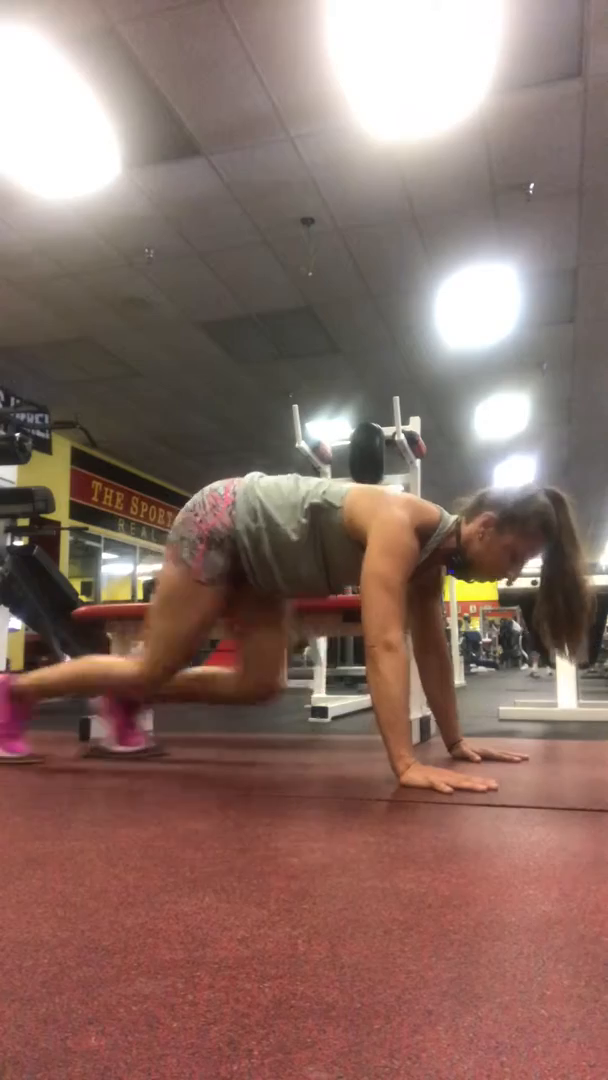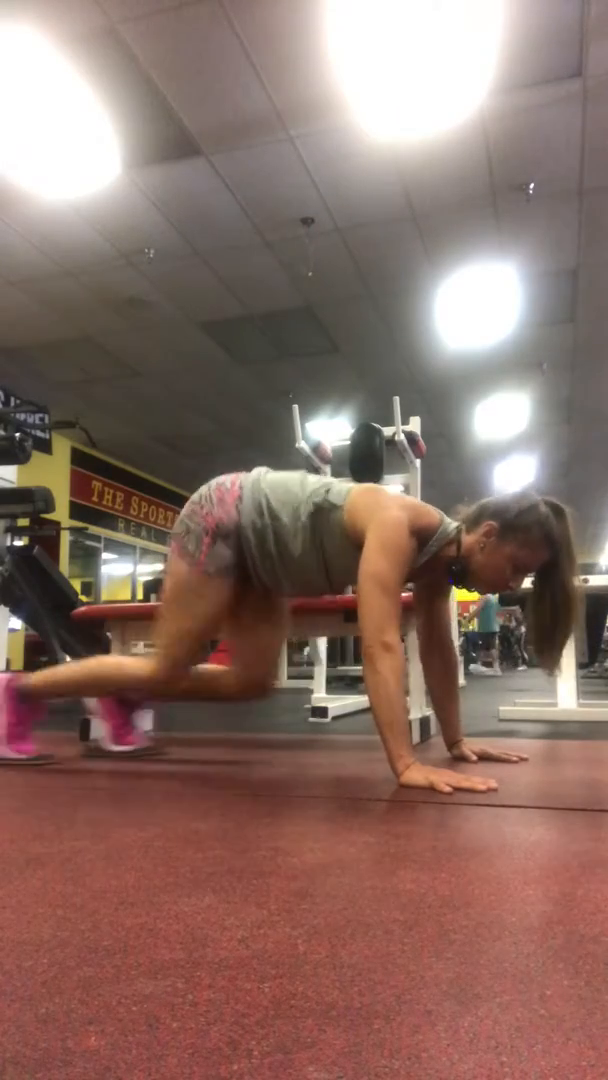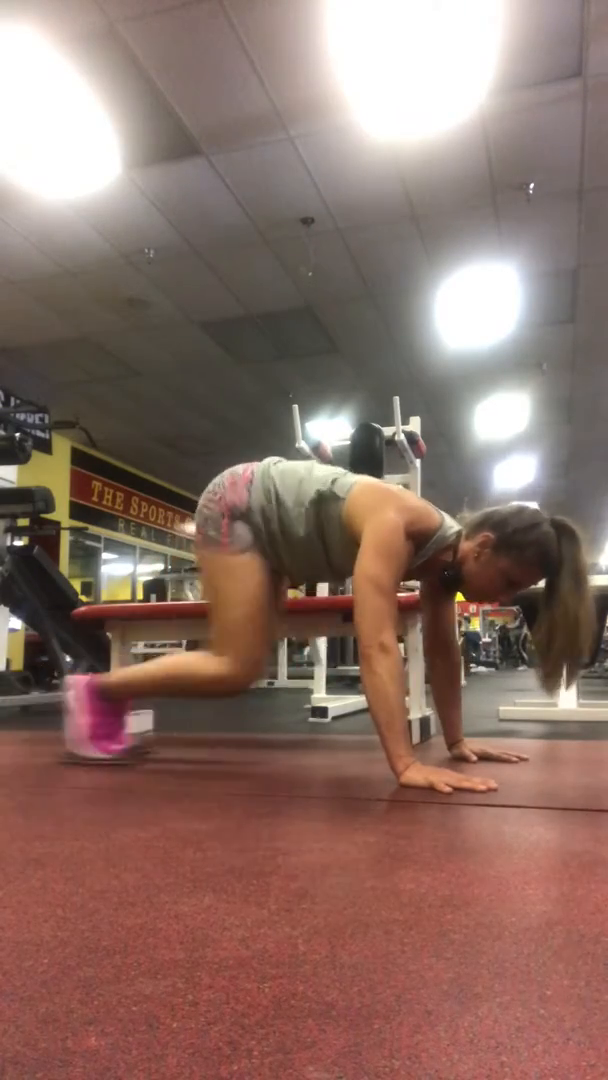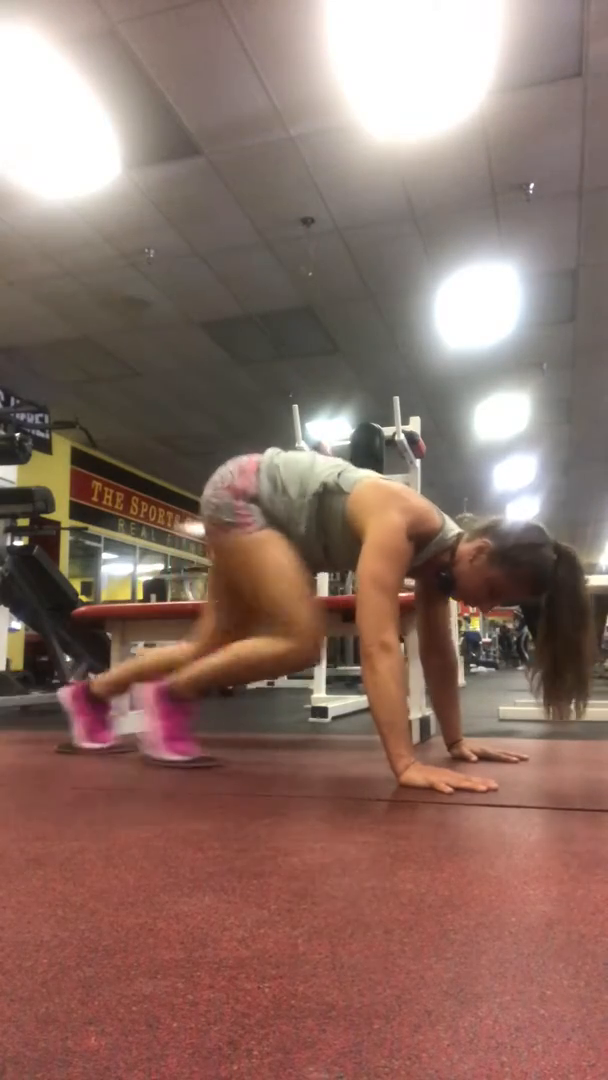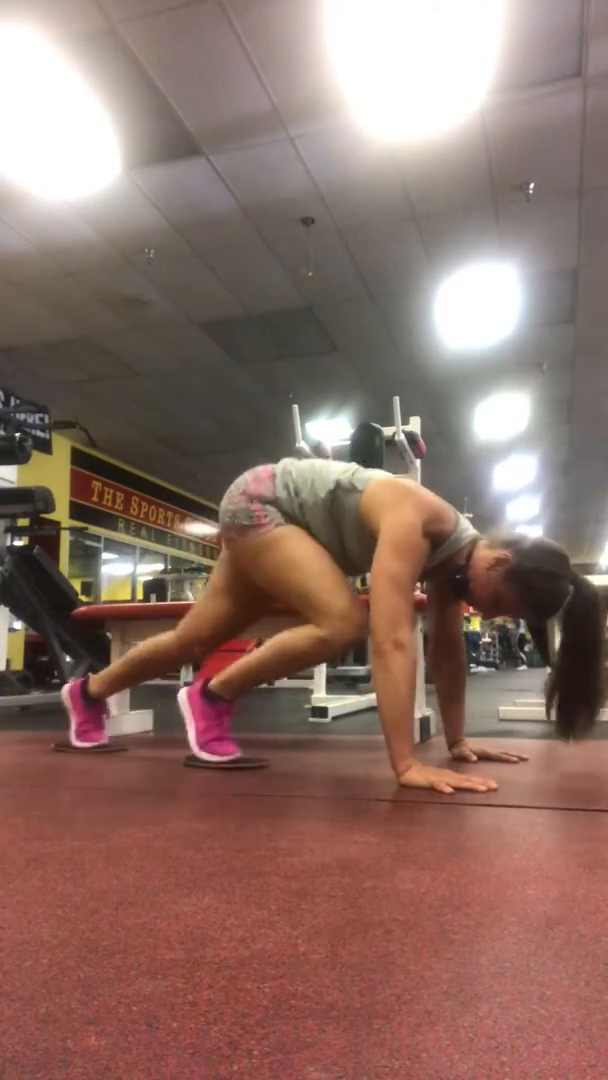
dt=1s
person 1, frame 1
left shoulder: (432, 549)
right shoulder: (400, 525)
left elbow: (430, 648)
right elbow: (384, 647)
left wrist: (455, 742)
right wrist: (406, 764)
left hip: (251, 549)
right hip: (219, 524)
left knee: (259, 685)
right knee: (147, 673)
left ankle: (125, 703)
person 1, frame 2
left shoulder: (438, 556)
right shoulder: (399, 527)
left elbow: (437, 651)
right elbow: (381, 646)
left wrist: (456, 742)
right wrist: (407, 765)
left hip: (254, 545)
right hip: (224, 519)
left knee: (249, 682)
right knee: (162, 671)
left ankle: (123, 698)
person 1, frame 3
left shoulder: (455, 550)
right shoulder: (396, 526)
left elbow: (442, 648)
right elbow: (377, 646)
left wrist: (456, 741)
right wrist: (406, 764)
left hip: (273, 527)
right hip: (239, 504)
left knee: (232, 661)
right knee: (236, 668)
left ankle: (108, 696)
right ankle: (98, 689)
person 1, frame 4
left shoulder: (444, 551)
right shoulder: (396, 527)
left elbow: (438, 649)
right elbow: (380, 646)
left wrist: (456, 741)
right wrist: (406, 764)
left hip: (273, 516)
right hip: (240, 492)
left knee: (211, 647)
right knee: (302, 640)
left ankle: (93, 695)
right ankle: (171, 695)
person 1, frame 5
left shoulder: (455, 554)
right shoulder: (413, 524)
left elbow: (447, 649)
right elbow: (392, 642)
left wrist: (457, 742)
right wrist: (407, 764)
left hip: (283, 519)
right hip: (258, 500)
left knee: (191, 640)
right knee: (342, 623)
left ankle: (88, 694)
right ankle: (209, 698)
